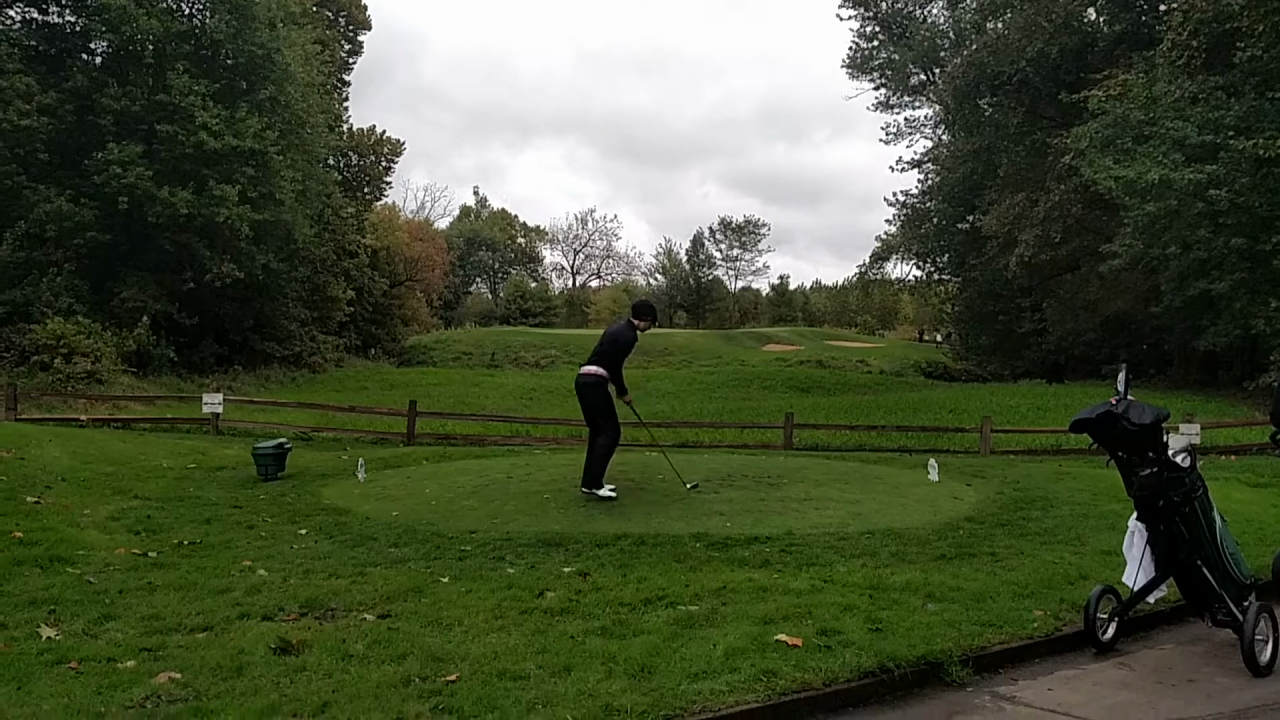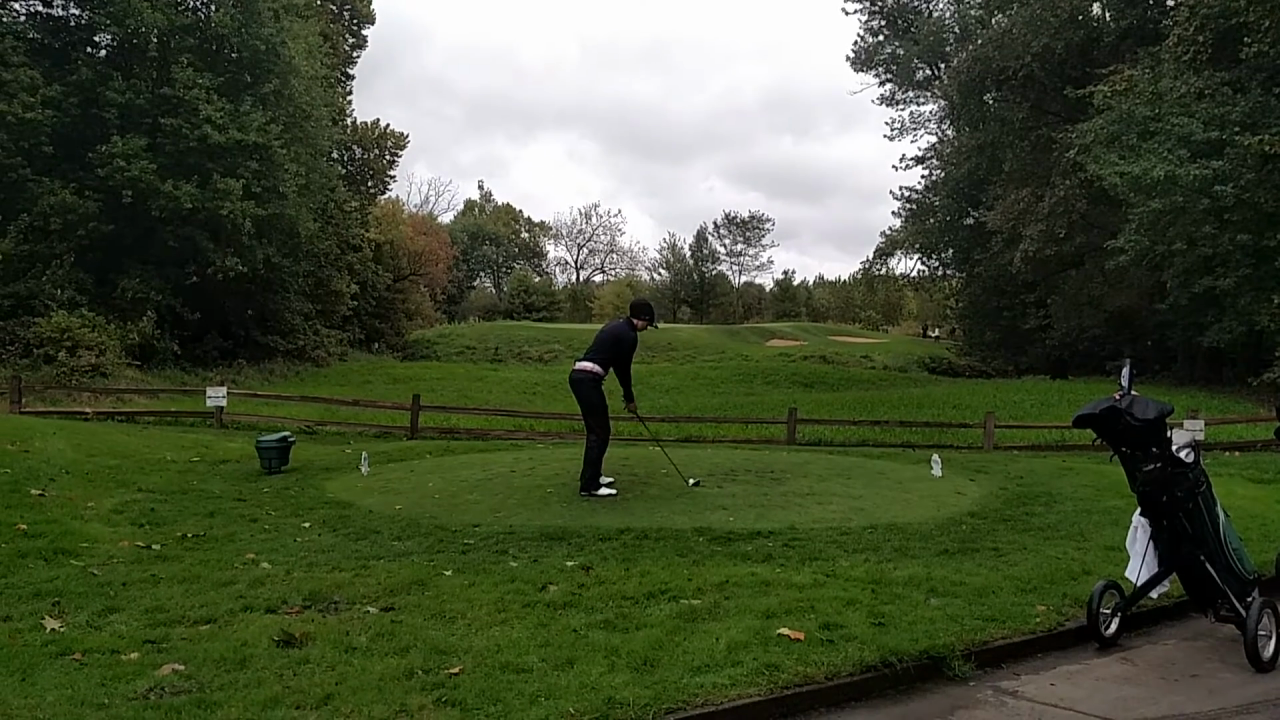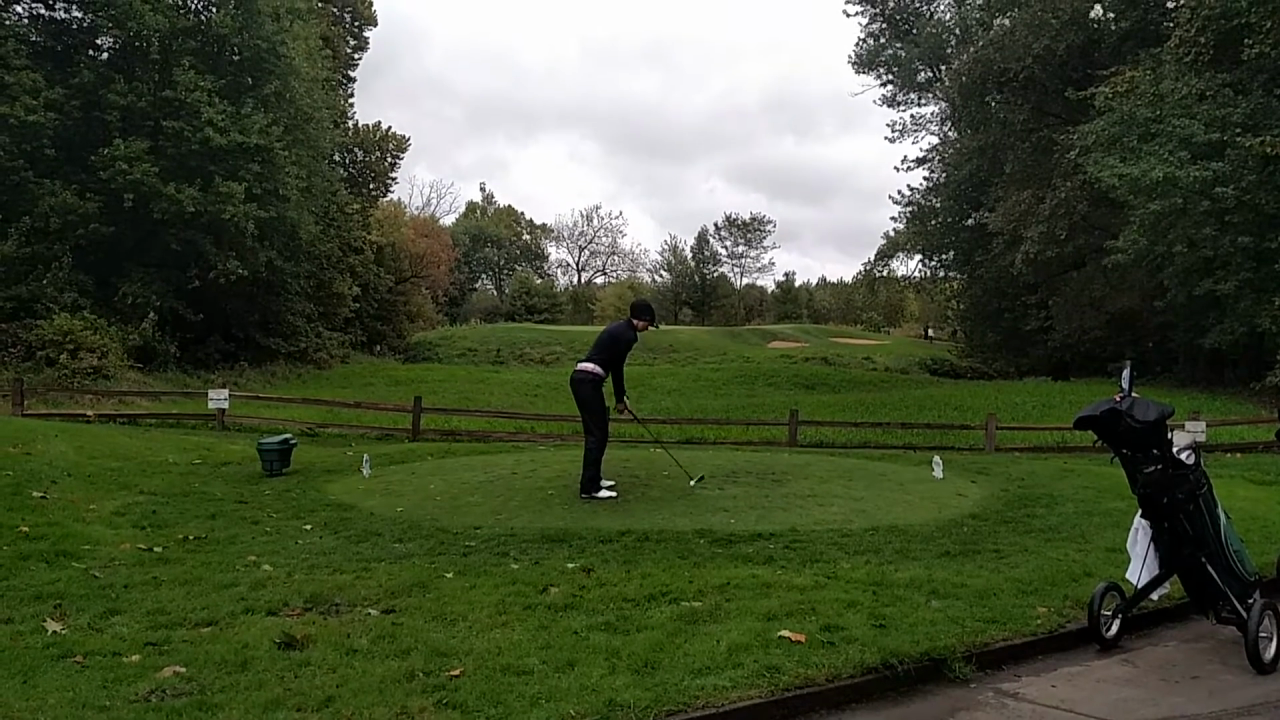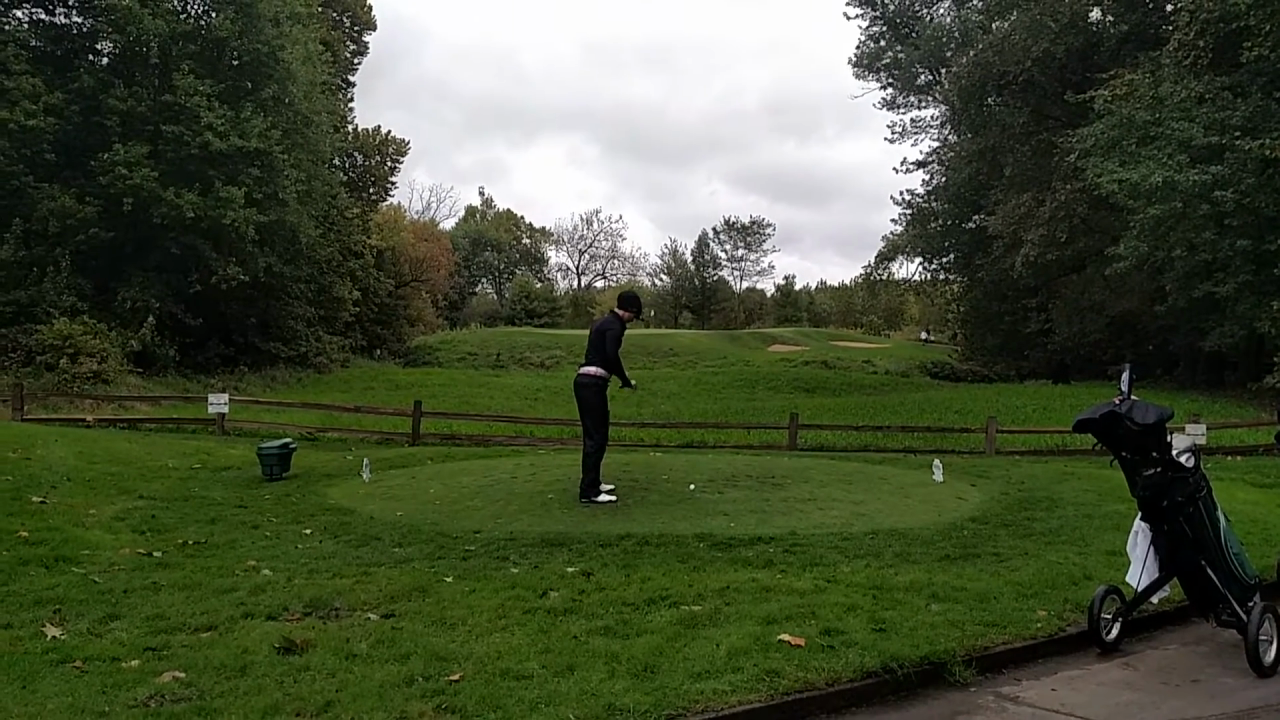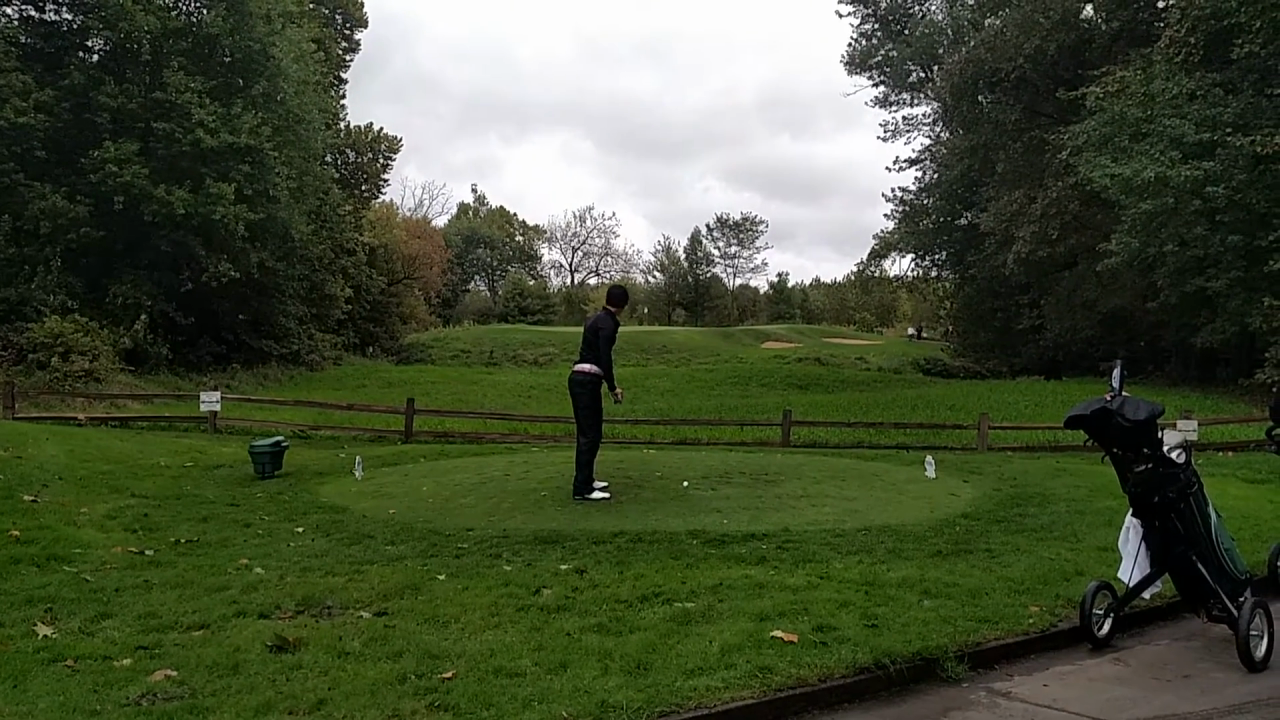
dt=1s
person 1, frame 1
left shoulder: (619, 327)
right shoulder: (628, 335)
right elbow: (615, 366)
left wrist: (619, 390)
right wrist: (623, 392)
left hip: (585, 379)
right hip: (594, 383)
left knee: (598, 431)
right knee: (610, 432)
left ankle: (592, 480)
right ankle: (591, 483)
person 1, frame 2
left shoulder: (617, 325)
right shoulder: (629, 335)
right elbow: (624, 368)
left wrist: (626, 394)
right wrist: (630, 399)
left hip: (580, 376)
right hip: (588, 379)
left knee: (596, 429)
right knee: (600, 431)
left ankle: (591, 476)
right ankle: (590, 485)
person 1, frame 3
left shoulder: (619, 328)
right shoulder: (627, 335)
right elbow: (616, 368)
left wrist: (621, 396)
right wrist: (620, 399)
left hip: (582, 377)
right hip: (588, 380)
left knee: (595, 431)
right knee: (598, 433)
left ankle: (592, 479)
right ankle: (589, 487)
person 1, frame 4
left shoulder: (603, 321)
right shoulder: (614, 325)
right elbow: (612, 357)
left wrist: (619, 376)
right wrist: (626, 381)
left hip: (586, 380)
right hip: (593, 383)
left knee: (594, 435)
right knee: (596, 436)
left ankle: (592, 483)
right ankle: (589, 491)
person 1, frame 5
left shoulder: (596, 318)
right shoulder: (607, 323)
right elbow: (604, 356)
left wrist: (608, 383)
right wrist: (612, 386)
left hip: (581, 378)
right hip: (587, 381)
left knee: (589, 432)
right knee: (589, 434)
left ankle: (585, 480)
right ankle: (582, 488)
